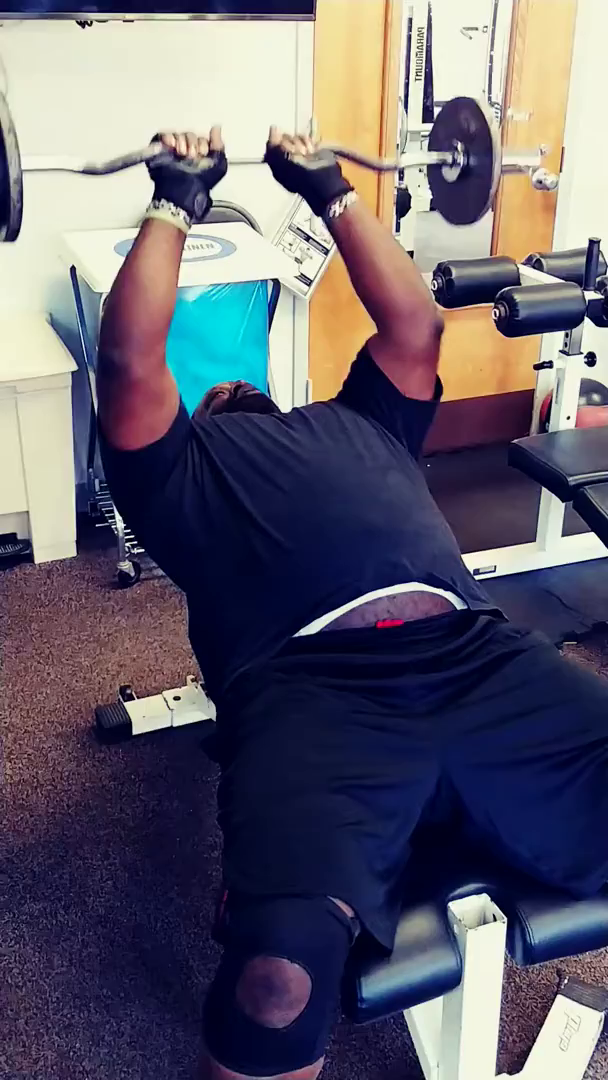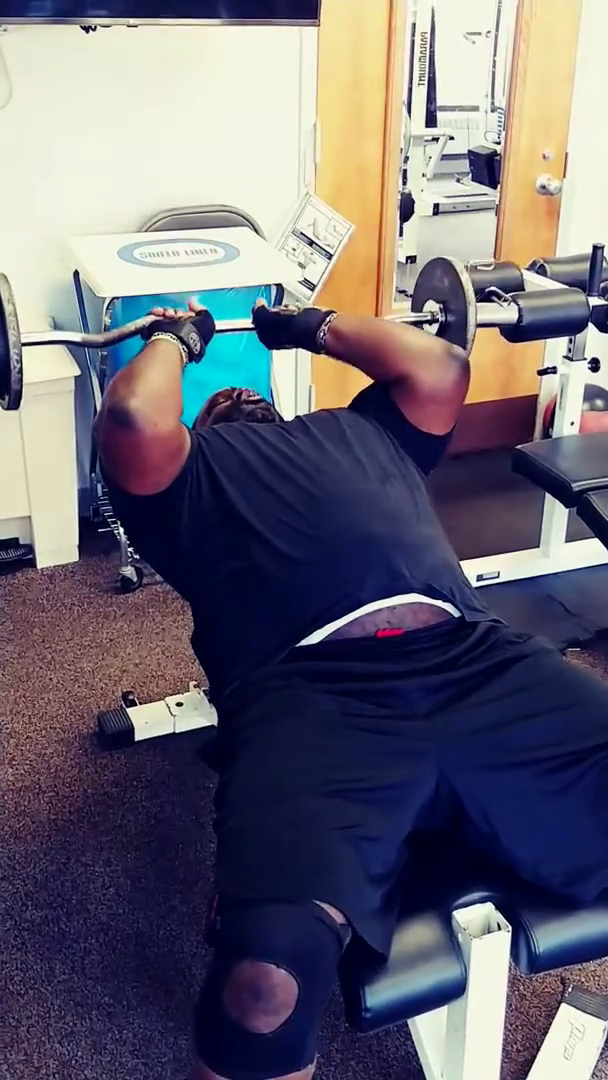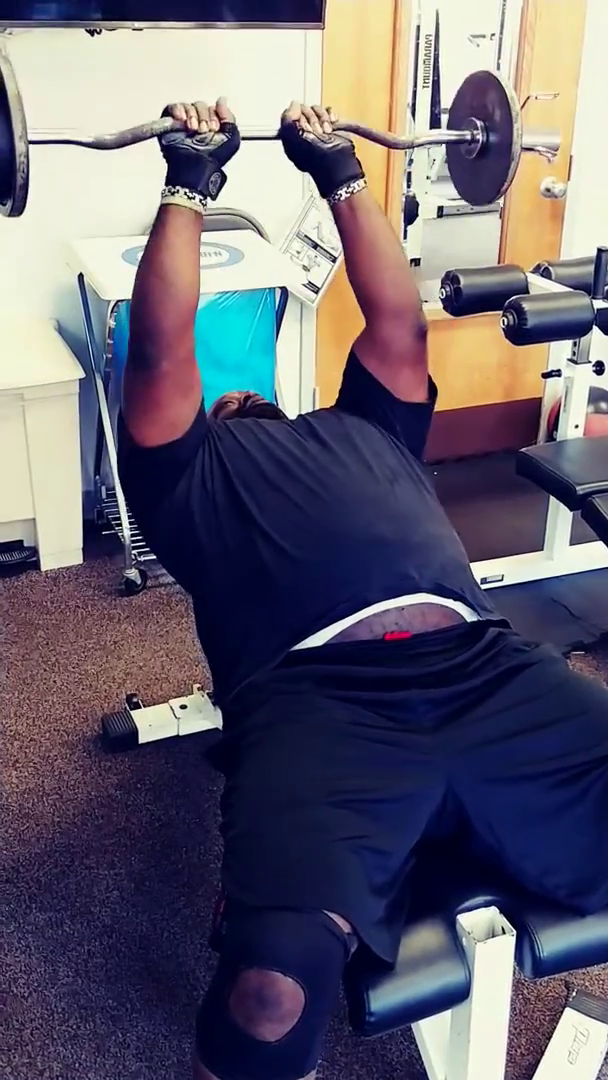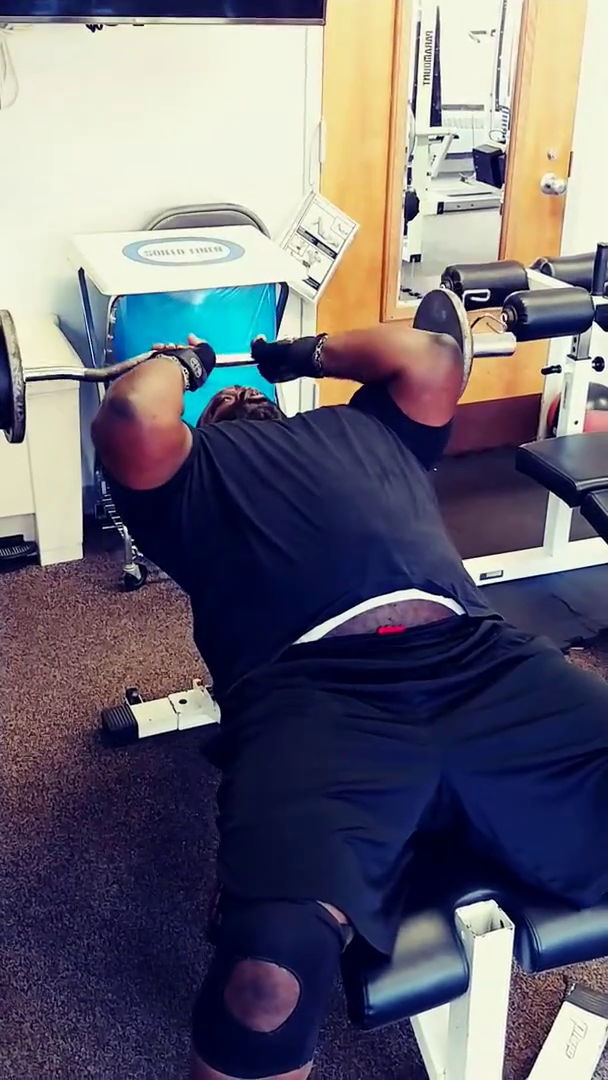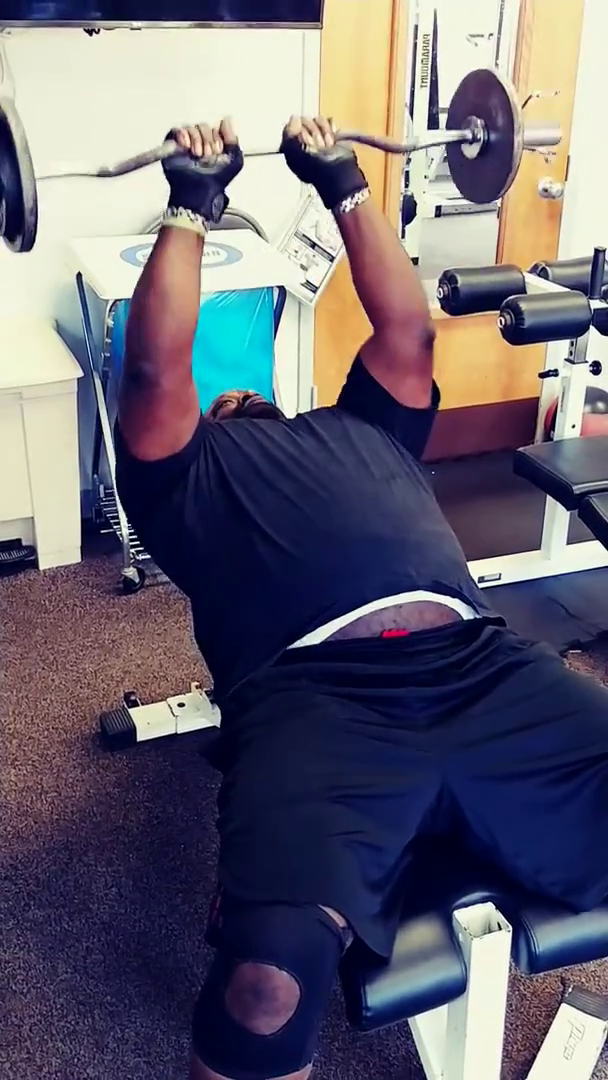
dt=1s
person 1, frame 1
left shoulder: (358, 423)
right shoulder: (186, 467)
left elbow: (412, 325)
right elbow: (130, 362)
left wrist: (332, 195)
right wrist: (176, 206)
left hip: (476, 655)
right hip: (311, 690)
right knee: (279, 974)
person 1, frame 2
left shoulder: (355, 429)
right shoulder: (191, 469)
left elbow: (440, 368)
right elbow: (132, 425)
left wrist: (317, 328)
right wrist: (174, 342)
left hip: (475, 660)
right hip: (310, 695)
right knee: (265, 978)
person 1, frame 3
left shoulder: (365, 431)
right shoulder: (193, 474)
left elbow: (397, 323)
right elbow: (161, 350)
left wrist: (341, 175)
right wrist: (189, 185)
left hip: (484, 667)
right hip: (315, 701)
right knee: (273, 982)
person 1, frame 4
left shoulder: (359, 427)
right shoulder: (194, 468)
left elbow: (434, 358)
right elbow: (130, 422)
left wrist: (313, 354)
right wrist: (175, 365)
left hip: (478, 659)
right hip: (312, 691)
right knee: (268, 976)
person 1, frame 5
left shoulder: (361, 430)
right shoulder: (192, 472)
left elbow: (405, 334)
right elbow: (156, 371)
left wrist: (345, 188)
right wrist: (192, 210)
left hip: (485, 665)
right hip: (315, 694)
right knee: (269, 972)
